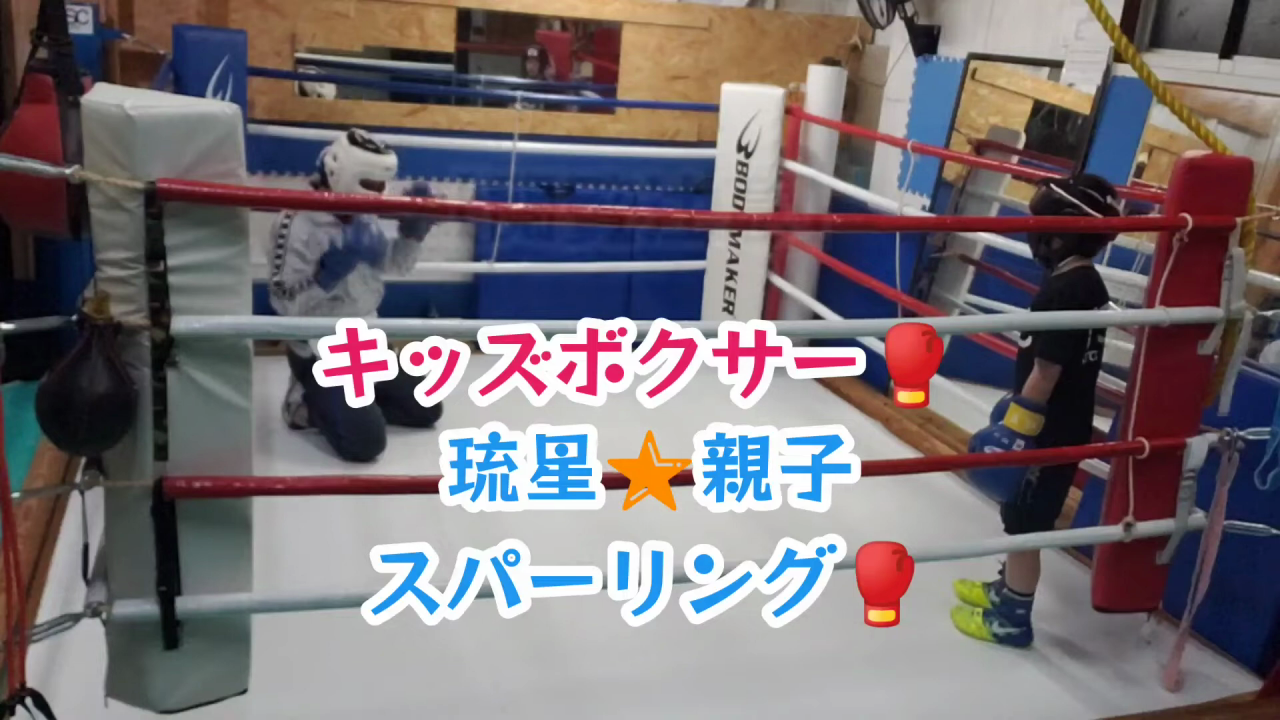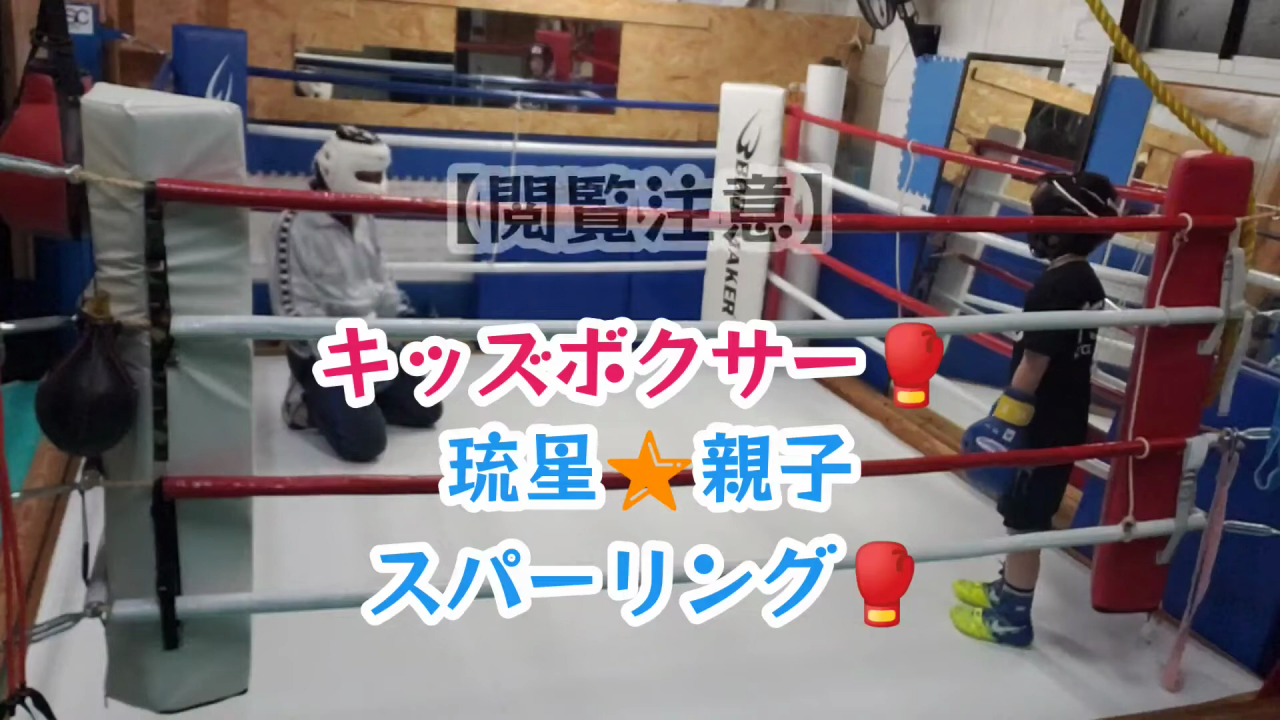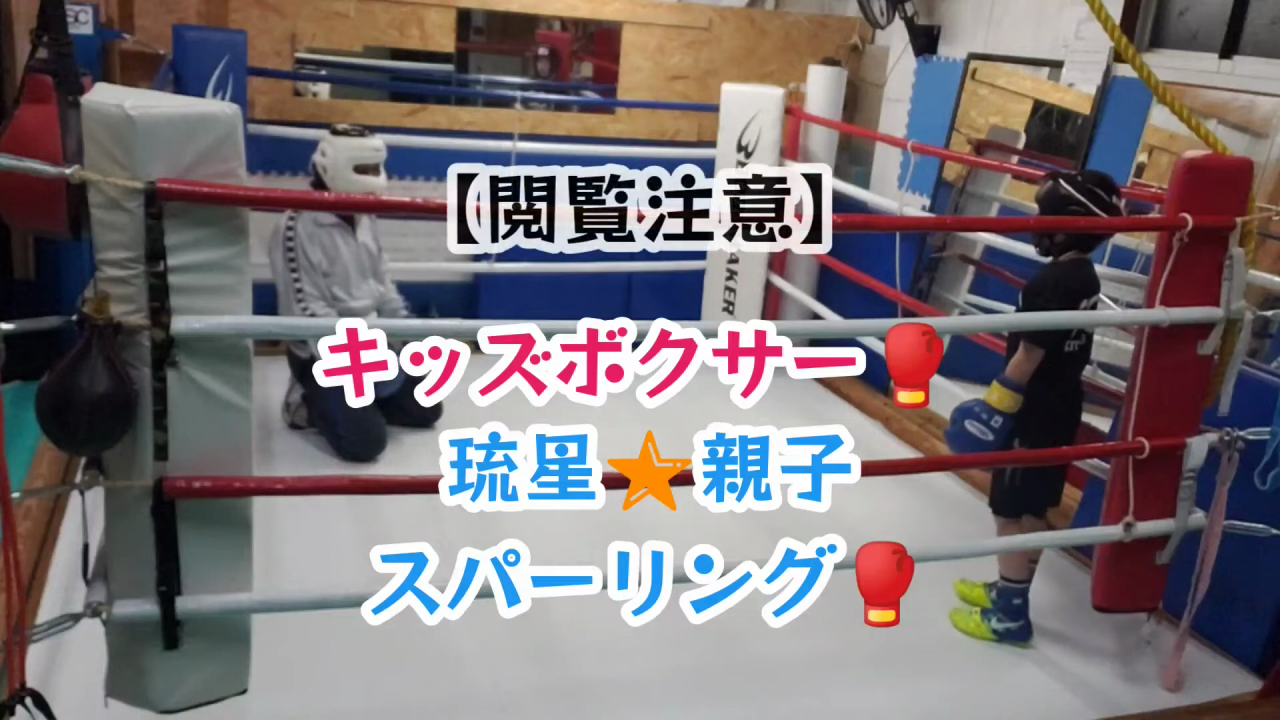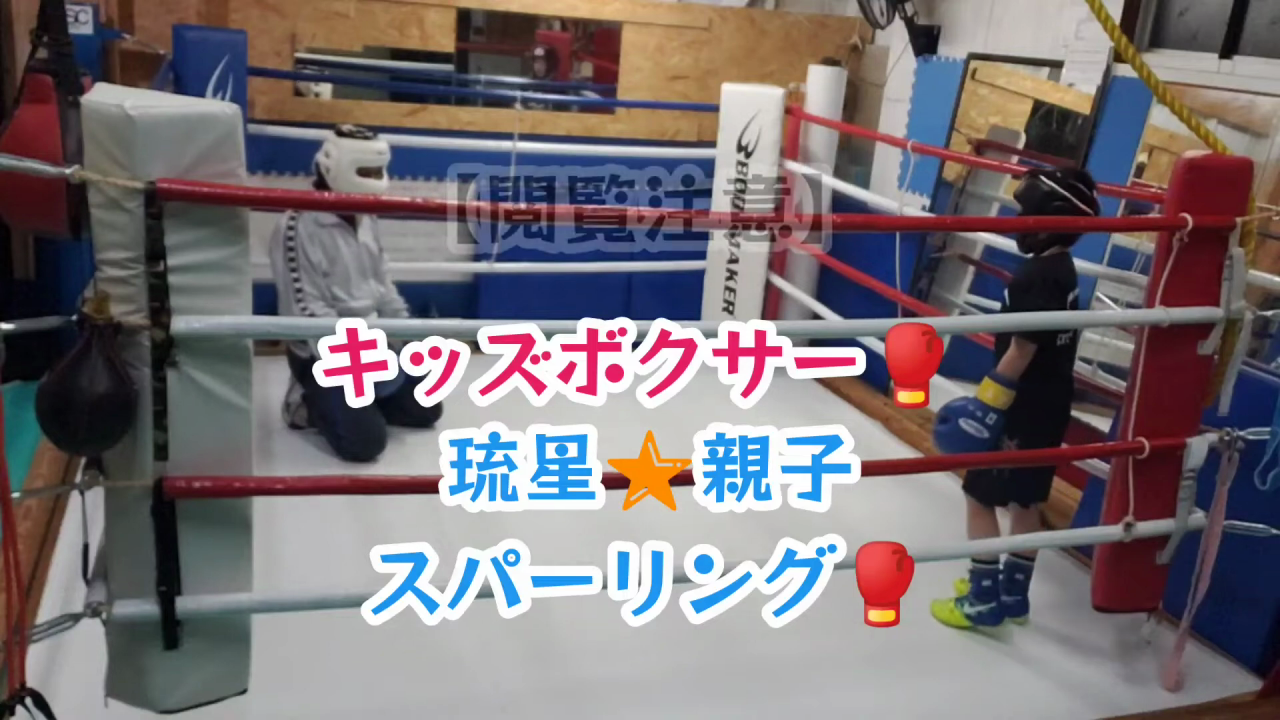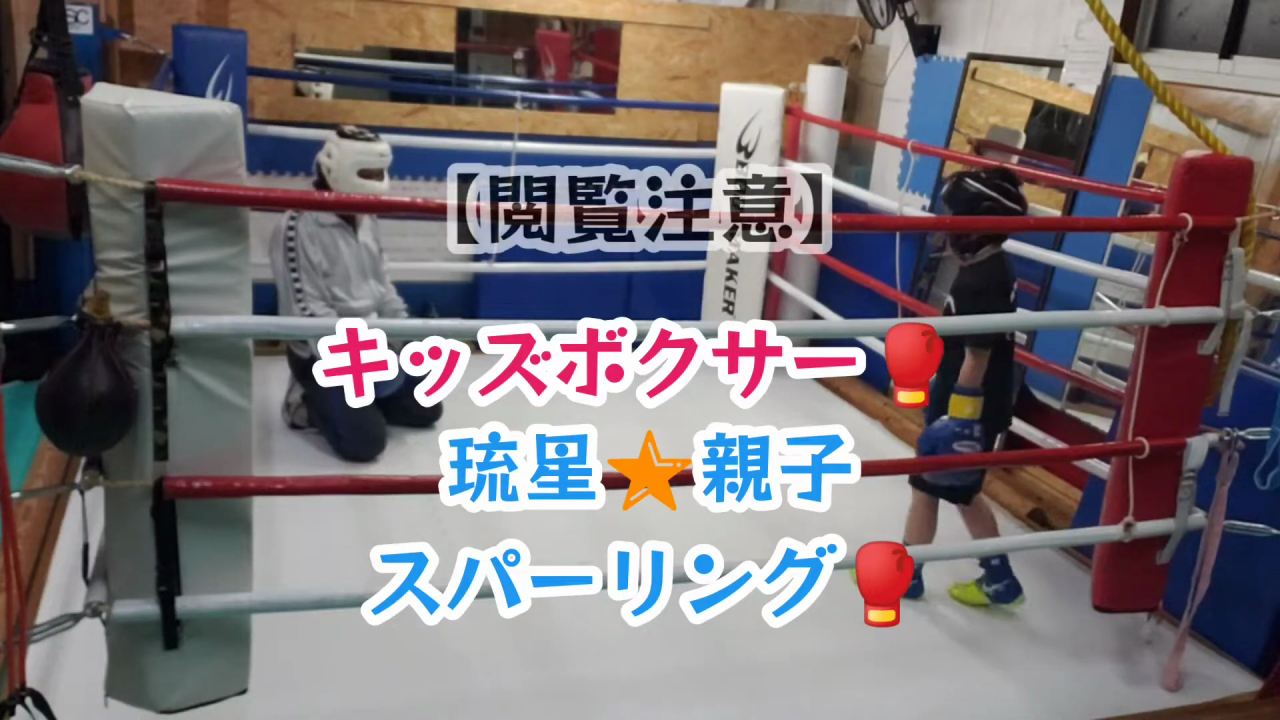
dt=0.4s
person 1, frame 1
left shoulder: (1061, 293)
right shoulder: (1090, 285)
left elbow: (1045, 372)
left wrist: (1015, 429)
right wrist: (1017, 415)
left hip: (1048, 431)
right hip: (1068, 424)
left knee: (1024, 525)
right knee: (1025, 519)
left ankle: (1011, 620)
right ankle: (1005, 589)
person 1, frame 2
left shoulder: (1052, 287)
right shoulder: (1086, 282)
left elbow: (1034, 363)
left wrist: (1005, 423)
left hip: (1042, 424)
right hip: (1065, 419)
left knee: (1023, 521)
right knee: (1028, 517)
left ankle: (1011, 618)
right ankle: (1006, 589)
person 1, frame 3
left shoulder: (1051, 282)
right shoulder: (1085, 278)
left elbow: (1028, 355)
left wrist: (995, 408)
left hip: (1034, 415)
right hip: (1059, 412)
left knee: (1010, 513)
right knee: (1033, 509)
left ankle: (1010, 615)
right ankle: (1008, 590)
person 1, frame 4
left shoulder: (1036, 276)
right shoulder: (1063, 271)
left elbow: (1021, 351)
left wrist: (986, 404)
left hip: (1024, 411)
right hip: (1048, 408)
left knee: (980, 498)
right knee: (1024, 502)
left ankle: (985, 599)
right ankle: (1012, 592)
person 1, frame 5
left shoulder: (979, 282)
right shoulder: (991, 269)
left elbow: (977, 357)
left wrist: (960, 417)
left hip: (967, 406)
right hip: (980, 404)
left knee: (927, 488)
right knee: (963, 493)
right ankle: (998, 578)
person 2, frame 1
left shoulder: (362, 218)
right shoulder: (296, 223)
left elbow: (397, 264)
right elbow: (287, 302)
left wrist: (415, 227)
right wrist: (333, 267)
right hip: (321, 352)
left knee: (426, 410)
right knee: (365, 440)
right ankle: (309, 404)
person 2, frame 2
left shoulder: (363, 220)
right shoulder: (296, 227)
left elbow: (381, 282)
right elbow: (294, 309)
left wrist: (406, 323)
right hip: (321, 353)
left knee: (427, 410)
right knee: (365, 441)
right ankle: (310, 404)
person 2, frame 3
left shoulder: (363, 221)
right shoulder: (298, 228)
left elbow: (382, 285)
right elbow: (308, 311)
right hip: (322, 354)
left knee: (426, 410)
right knee: (366, 441)
left ankle: (349, 399)
right ankle: (309, 404)
person 2, frame 4
left shoulder: (364, 221)
right shoulder: (299, 228)
left elbow: (382, 284)
right elbow: (307, 310)
right hip: (322, 354)
left knee: (426, 410)
right knee: (366, 441)
right ankle: (309, 403)
person 2, frame 5
left shoulder: (365, 222)
right shoulder: (299, 229)
left elbow: (382, 285)
right elbow: (308, 310)
right hip: (323, 355)
left knee: (427, 410)
right knee: (366, 441)
right ankle: (309, 404)
